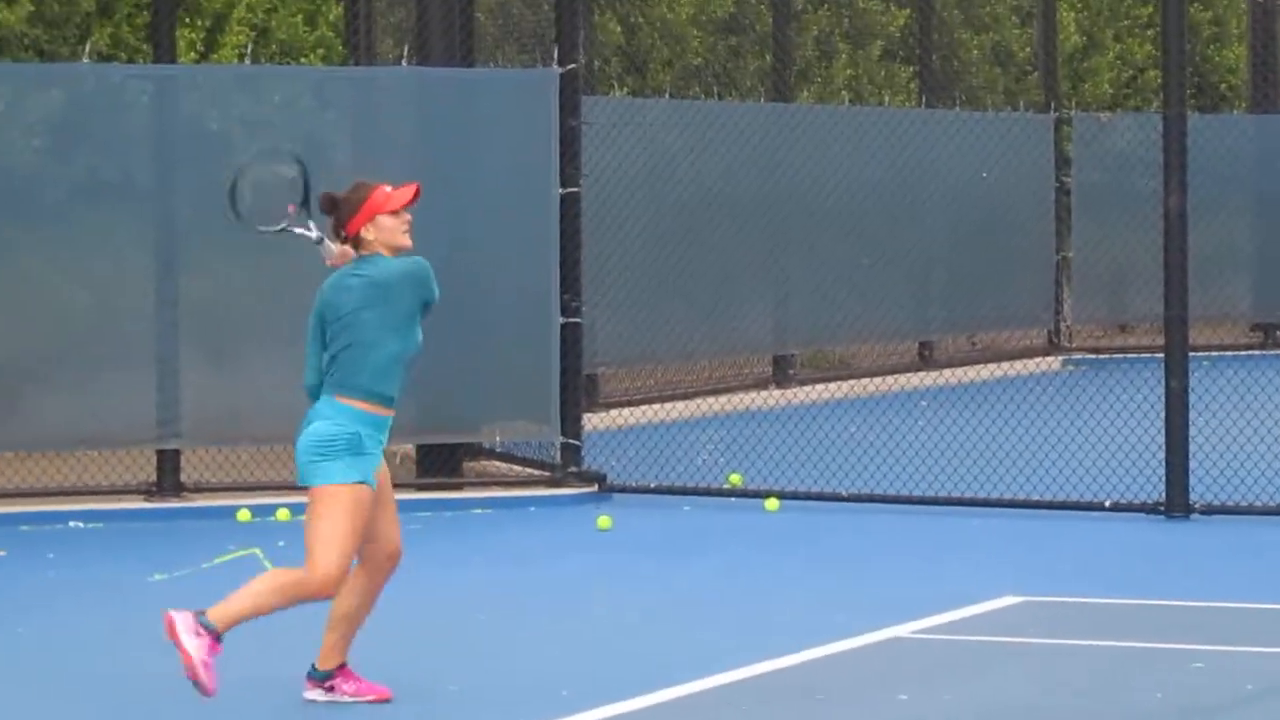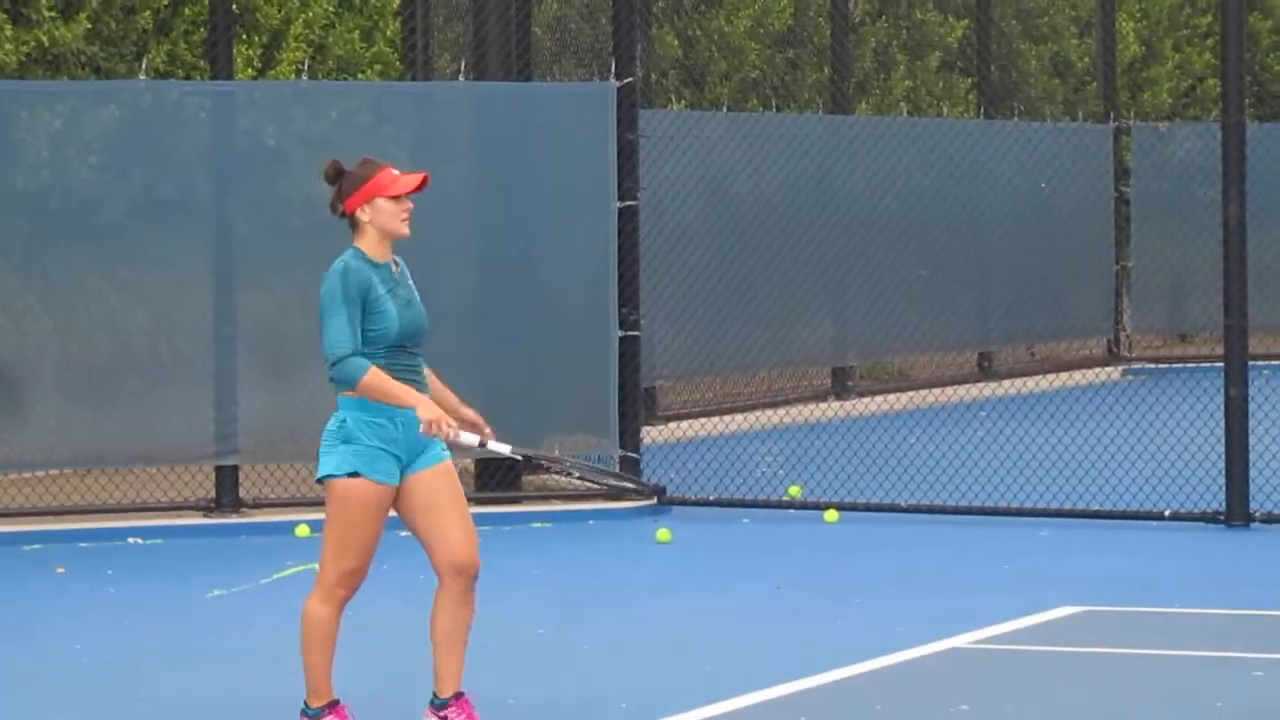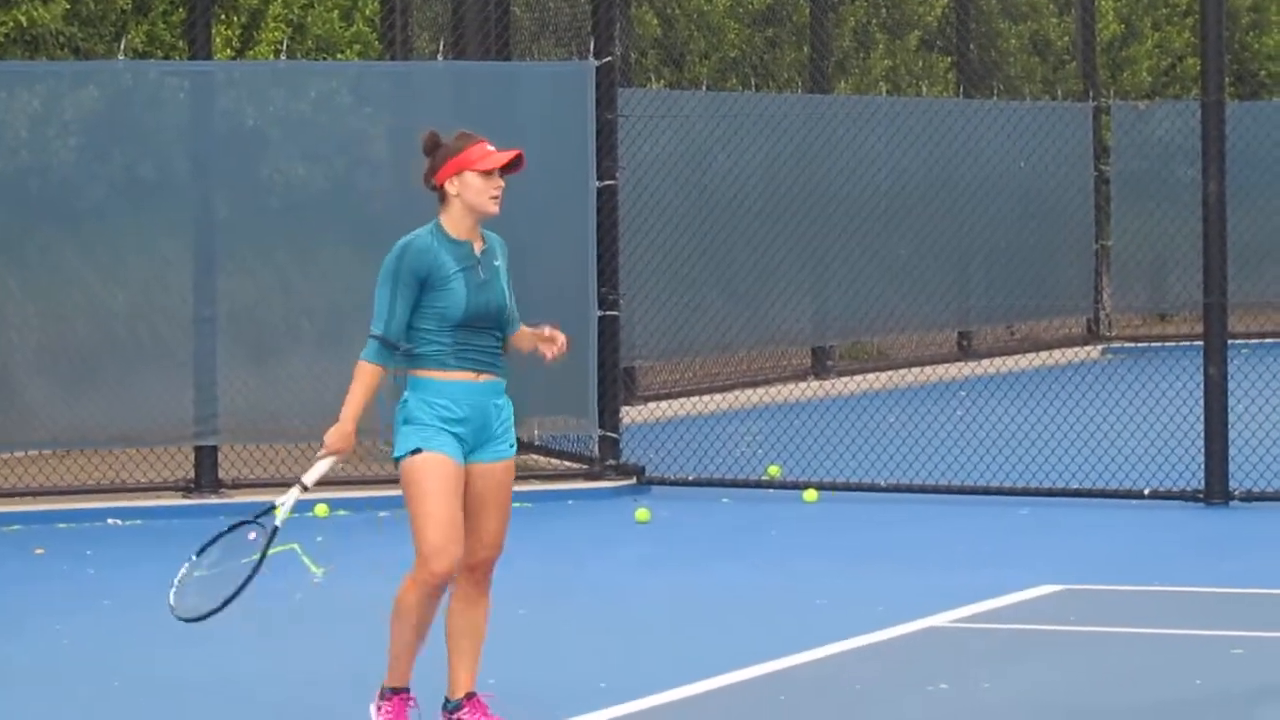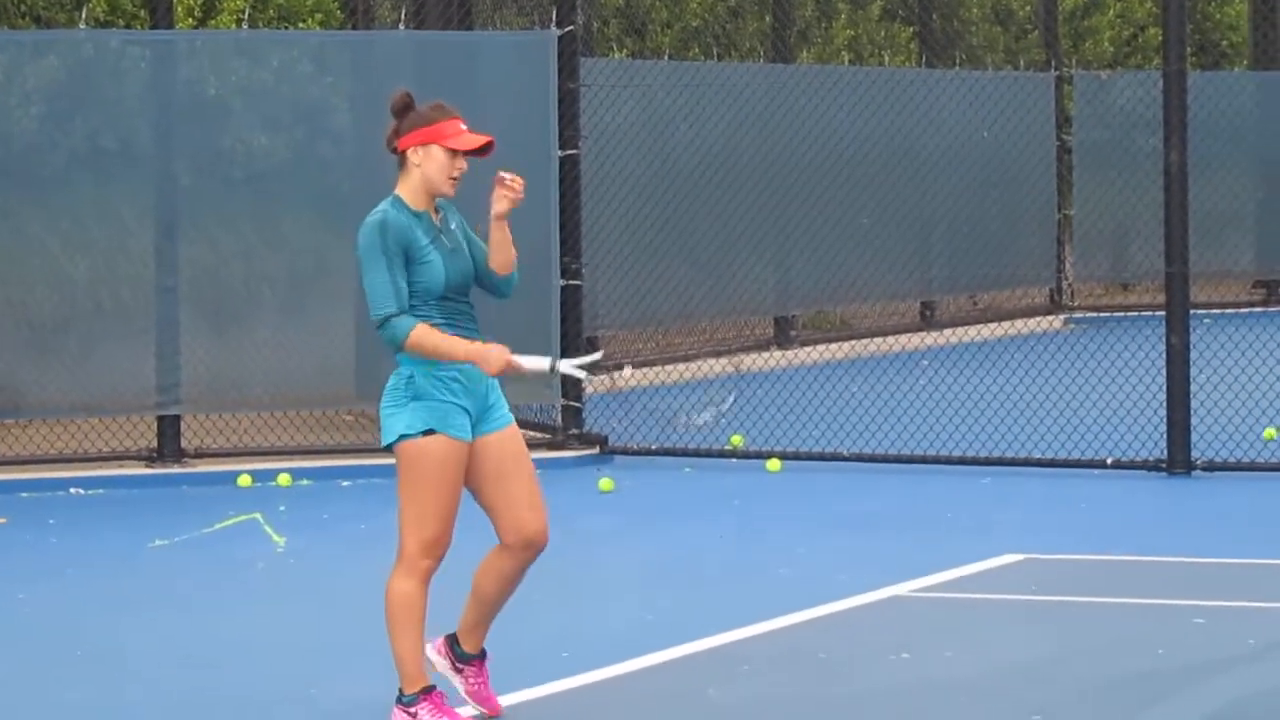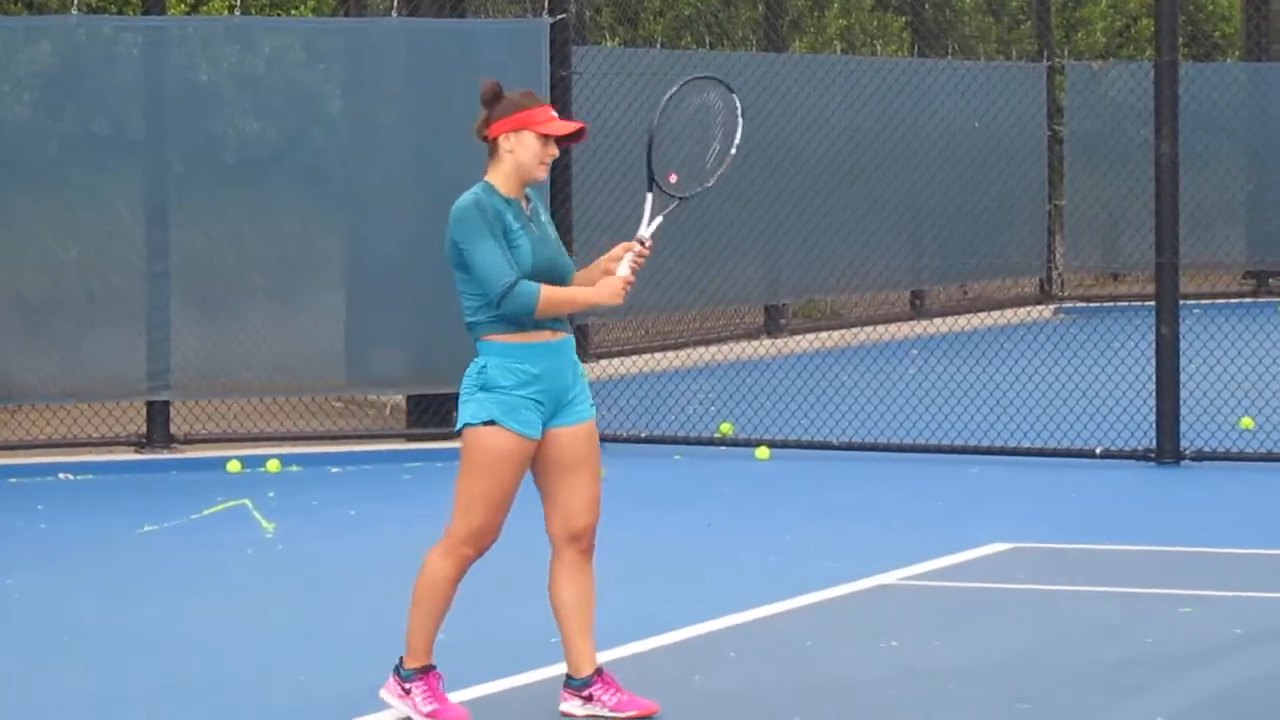
dt=0.7s
person 1, frame 1
left shoulder: (333, 289)
right shoulder: (414, 273)
left elbow: (317, 378)
left hip: (355, 435)
right hip: (348, 439)
left knee: (383, 555)
right knee: (323, 576)
left ankle: (329, 672)
right ankle: (204, 626)
person 1, frame 2
left shoulder: (397, 270)
right shoulder: (344, 274)
right elbow: (344, 363)
left wrist: (453, 407)
right wrist: (417, 401)
left hip: (416, 436)
right hip: (364, 434)
left knee: (460, 565)
right knee: (339, 582)
person 1, frame 3
left shoulder: (496, 250)
right shoulder: (415, 252)
right elbow: (382, 342)
left wrist: (537, 339)
right wrist: (348, 420)
left hip: (492, 413)
right hip: (433, 412)
left knee: (478, 567)
right knee: (438, 564)
person 1, frame 4
left shoulder: (448, 216)
right shoulder: (384, 226)
left elbow: (499, 284)
right elbow: (393, 324)
left wrist: (500, 218)
right wrist: (474, 353)
left hip: (475, 388)
right hip: (430, 392)
left knee: (527, 534)
right knee: (423, 553)
left ankle: (464, 649)
person 1, frame 5
left shoulder: (535, 206)
right shoulder: (474, 210)
right elbow: (513, 297)
left wrist: (607, 265)
right wrist: (593, 293)
left hip: (564, 377)
right hip: (506, 380)
left knee: (577, 536)
right knee: (468, 538)
